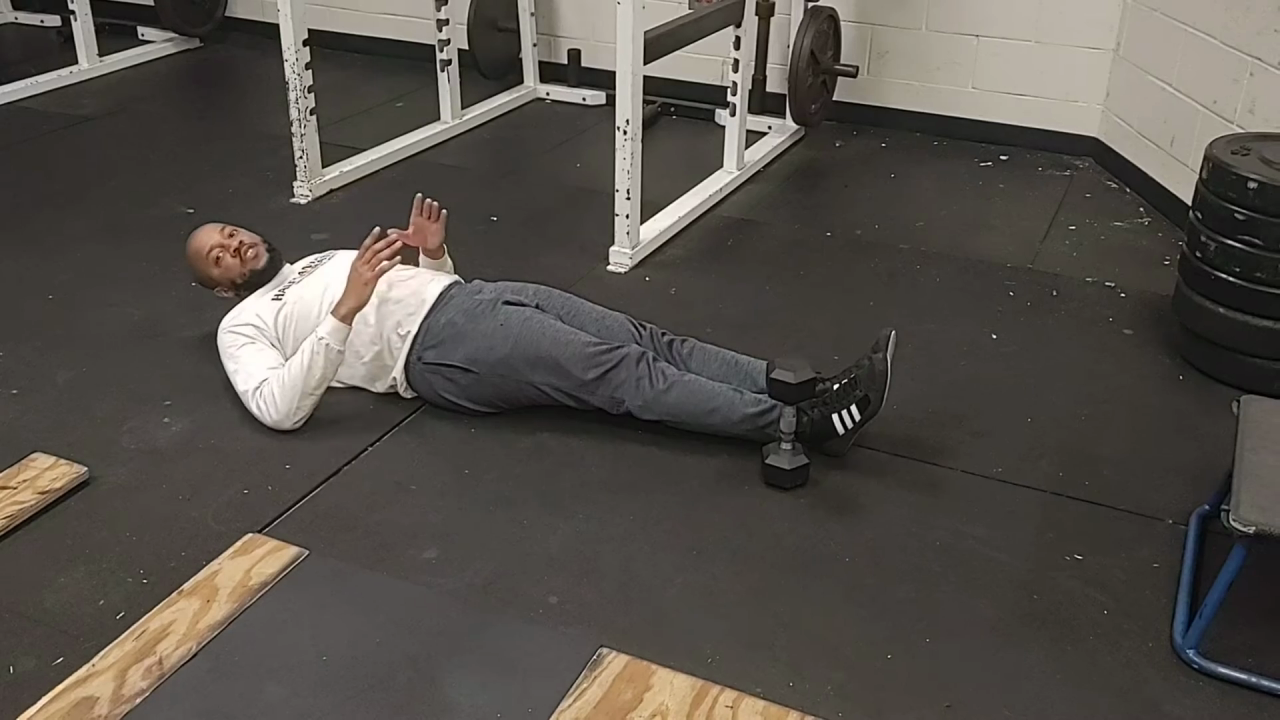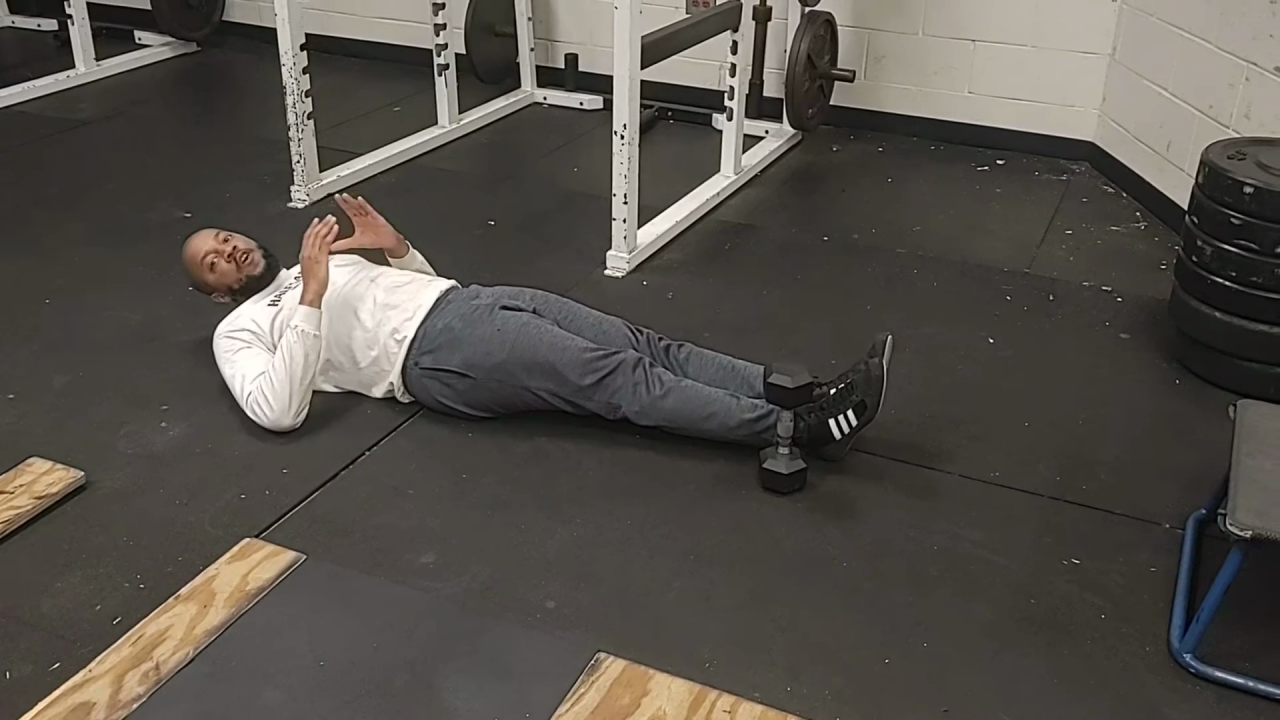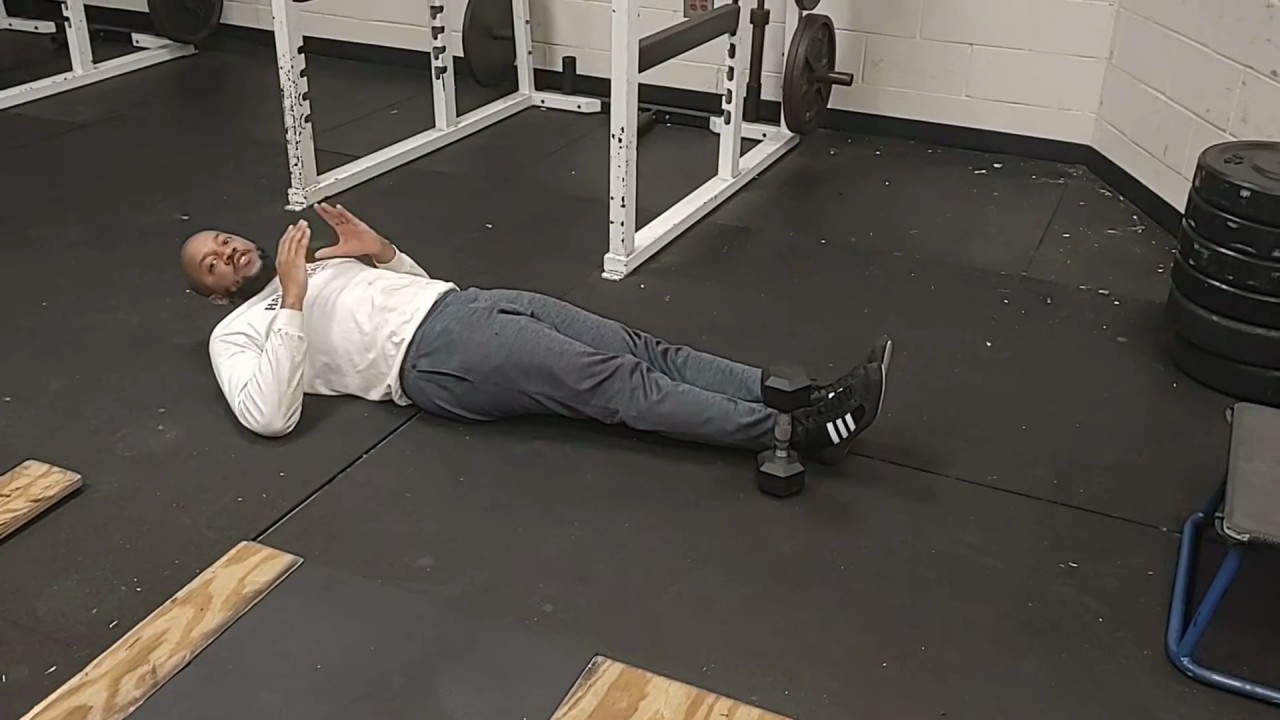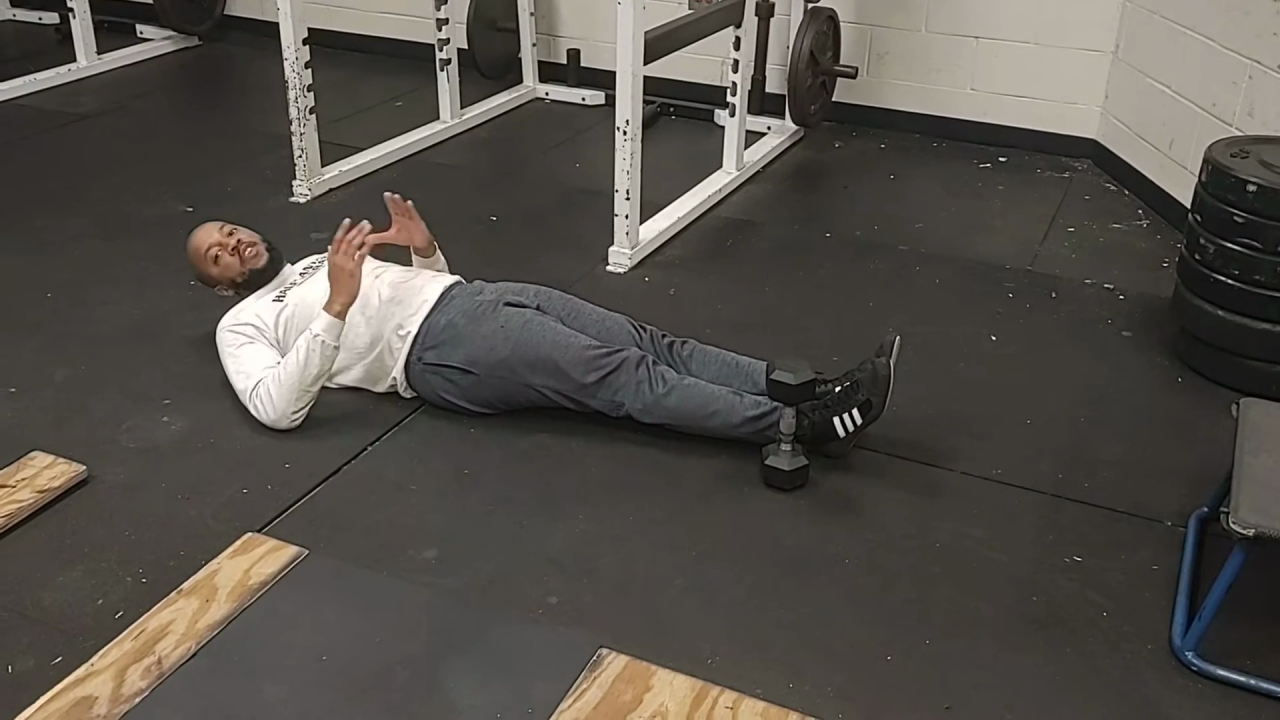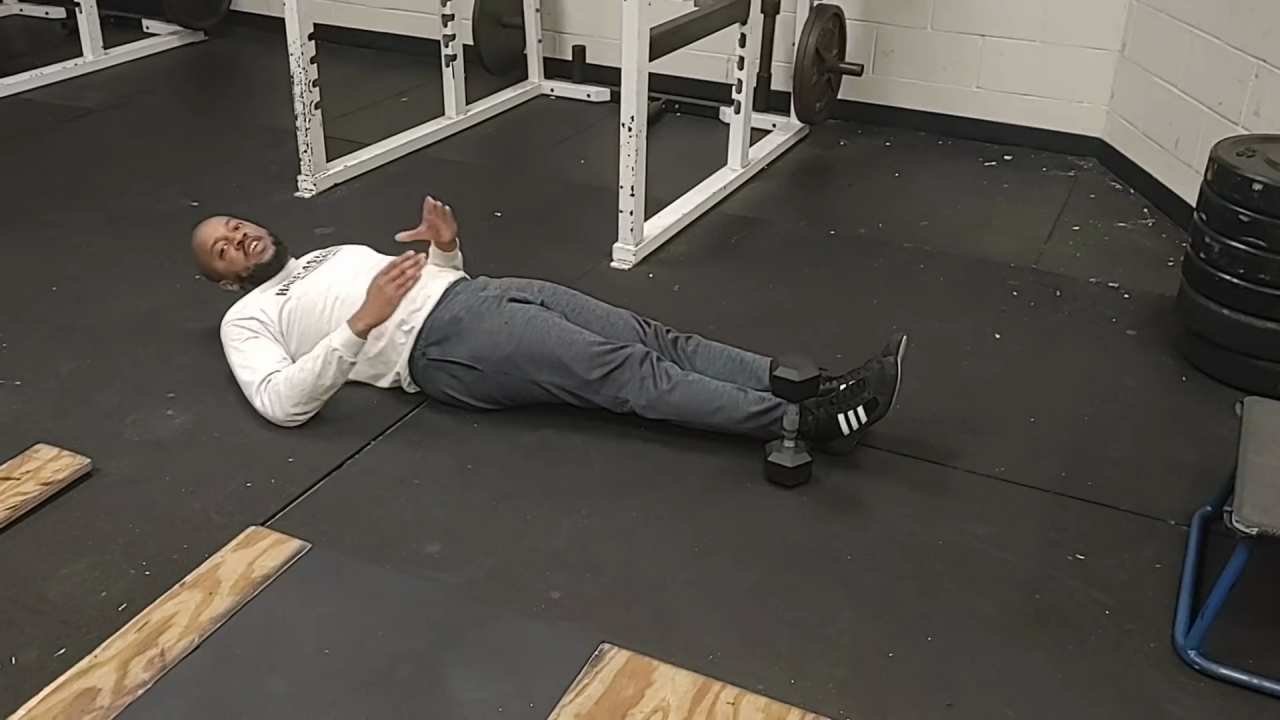
dt=0.7s
person 1, frame 1
left shoulder: (323, 259)
right shoulder: (244, 324)
right elbow: (280, 406)
left wrist: (431, 250)
right wrist: (347, 307)
left hip: (469, 296)
right hip: (436, 350)
left knee: (641, 339)
right knee: (618, 373)
left ankle: (808, 387)
right ankle: (799, 422)
person 1, frame 2
left shoulder: (322, 262)
right shoulder: (240, 330)
right elbow: (278, 410)
left wrist: (392, 244)
right wrist: (313, 295)
left hip: (467, 302)
right hip: (435, 355)
left knee: (638, 346)
right knee: (615, 379)
left ankle: (804, 393)
right ankle: (794, 428)
person 1, frame 3
left shoulder: (319, 265)
right shoulder: (236, 333)
right elbow: (269, 416)
left wrist: (379, 249)
right wrist: (291, 298)
left hip: (464, 305)
right hip: (433, 358)
left knee: (637, 349)
right knee: (612, 383)
left ankle: (801, 396)
right ankle: (791, 431)
person 1, frame 4
left shoulder: (320, 262)
right shoulder: (244, 323)
right elbow: (278, 406)
left wrist: (423, 247)
right wrist: (337, 304)
left hip: (469, 297)
right hip: (439, 351)
left knee: (645, 344)
right knee: (619, 378)
left ankle: (809, 389)
right ankle: (798, 425)
person 1, frame 5
left shoulder: (330, 254)
right shoulder: (247, 319)
right elbow: (283, 402)
left wrist: (444, 244)
right wrist: (363, 320)
left hip: (475, 294)
right hip: (441, 349)
left knee: (646, 337)
right knee: (622, 373)
left ankle: (811, 385)
right ankle: (802, 421)
